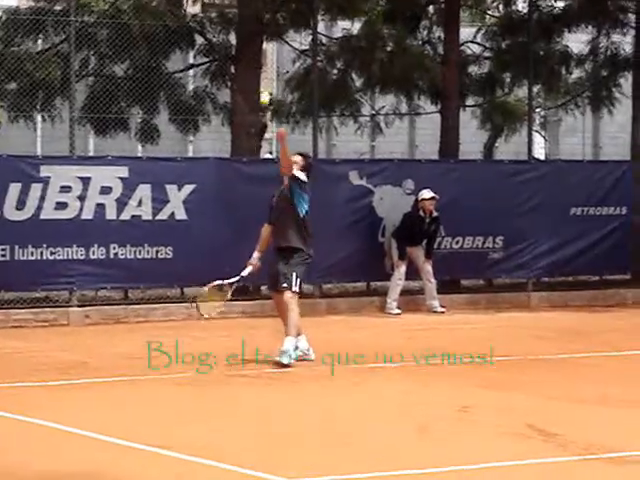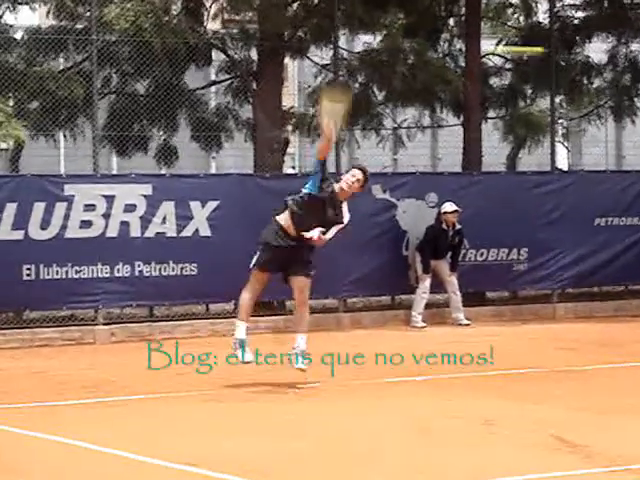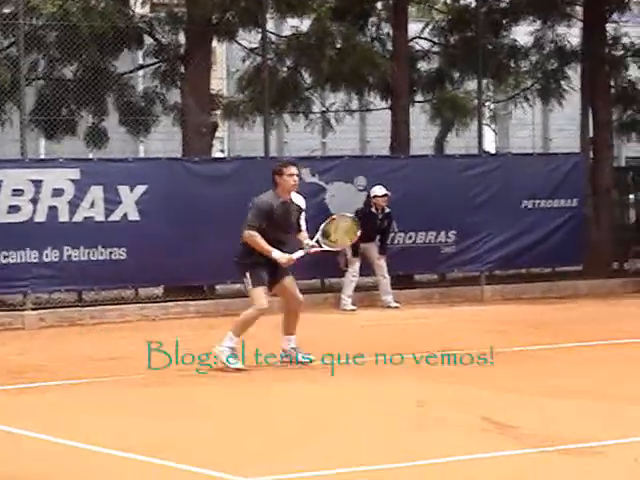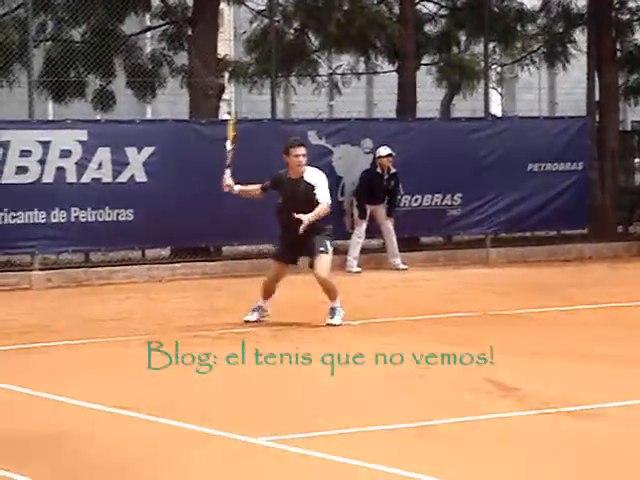
dt=1s
person 1, frame 1
left shoulder: (300, 183)
right shoulder: (279, 193)
left elbow: (287, 168)
right elbow: (269, 227)
left wrist: (282, 141)
right wrist: (257, 253)
left hip: (297, 252)
right hip: (281, 253)
left knee: (288, 298)
right knee: (280, 303)
left ankle: (289, 348)
right ankle: (303, 346)
person 1, frame 2
left shoulder: (342, 216)
right shoulder: (320, 184)
left elbow: (326, 236)
right elbow: (321, 156)
left wrist: (319, 235)
right wrist: (327, 135)
left hip: (300, 247)
right hip: (276, 235)
left knee: (302, 300)
right knee: (254, 285)
left ankle: (300, 349)
right ankle: (240, 336)
person 1, frame 3
left shoulder: (299, 202)
right shoulder: (264, 203)
left elbow: (300, 231)
right elbow: (248, 234)
left wrist: (307, 241)
right wrist: (274, 253)
left hip: (278, 261)
right hip: (254, 259)
left knee: (296, 301)
right knee: (261, 305)
left ankle: (289, 348)
right ankle: (227, 348)
person 1, frame 4
left shoulder: (316, 176)
right shoulder: (280, 178)
left elbow: (325, 206)
right elbow: (259, 190)
left wrist: (309, 217)
right wrist: (236, 188)
left hip: (316, 232)
right hip: (290, 235)
left knee: (322, 275)
right knee: (271, 279)
left ankle: (336, 308)
right ankle: (261, 307)
person 2, frame 1
left shoulder: (435, 219)
right shoulder: (411, 216)
left elbow: (431, 238)
right elbow: (401, 237)
left wrist: (429, 256)
right wrist: (401, 257)
left hip: (417, 246)
right hip: (399, 244)
left knee: (428, 271)
right knee: (400, 272)
left ankle: (434, 305)
right ankle: (391, 306)
person 2, frame 2
left shoulder: (459, 231)
right shoulder: (434, 229)
left elbow: (456, 251)
right elbow: (426, 251)
left wrist: (453, 269)
right wrist: (426, 271)
left hip: (441, 259)
right hip: (424, 258)
left knee: (453, 284)
right knee: (424, 286)
left ankle: (459, 317)
right ankle: (415, 319)
person 2, frame 3
left shoulder: (387, 215)
right shoulder: (363, 213)
left elbow: (384, 235)
left wrist: (382, 252)
right wrist: (355, 254)
left hip: (371, 242)
right hip: (354, 241)
left knee: (382, 267)
right knee: (354, 269)
left ankle: (388, 300)
right ankle: (345, 302)
person 2, frame 4
left shoulder: (393, 175)
right shoulder: (368, 174)
left elbow: (393, 194)
right elbow: (360, 194)
left wrist: (390, 212)
right wrist: (362, 213)
left hip: (380, 204)
right hip: (364, 204)
left knee: (389, 231)
right knee: (359, 232)
left ankle: (396, 262)
right ankle: (351, 264)
